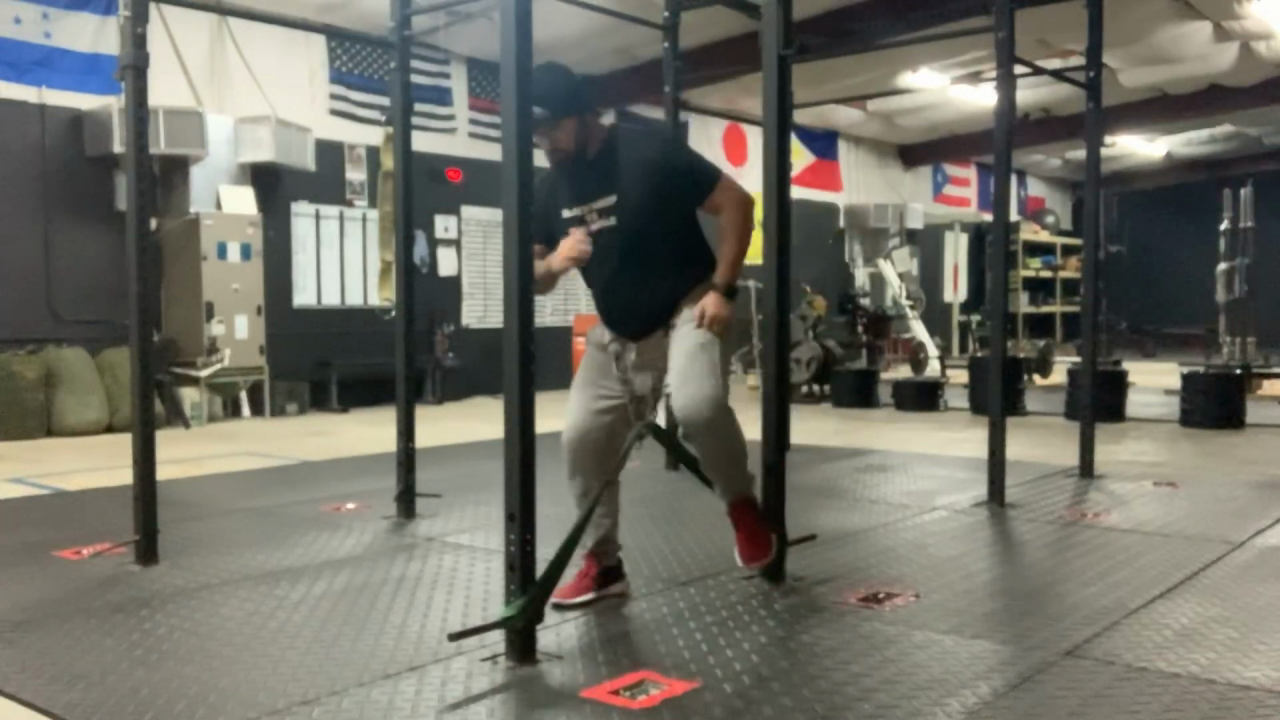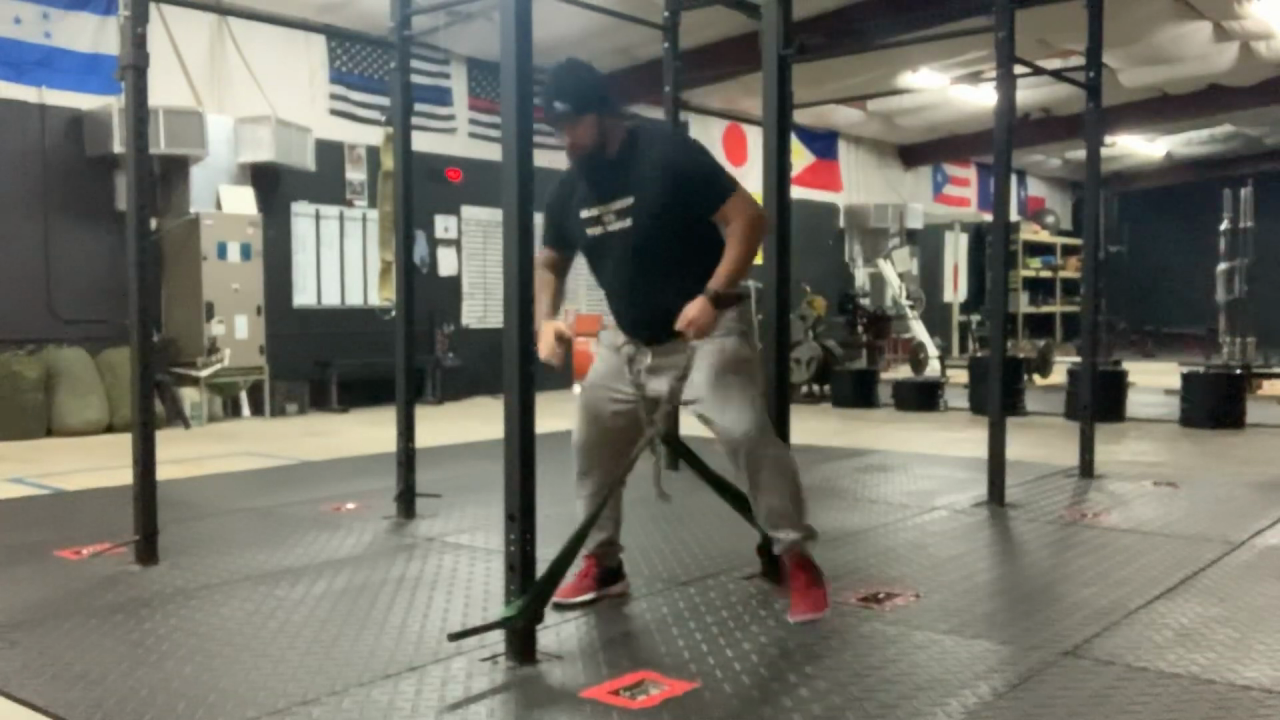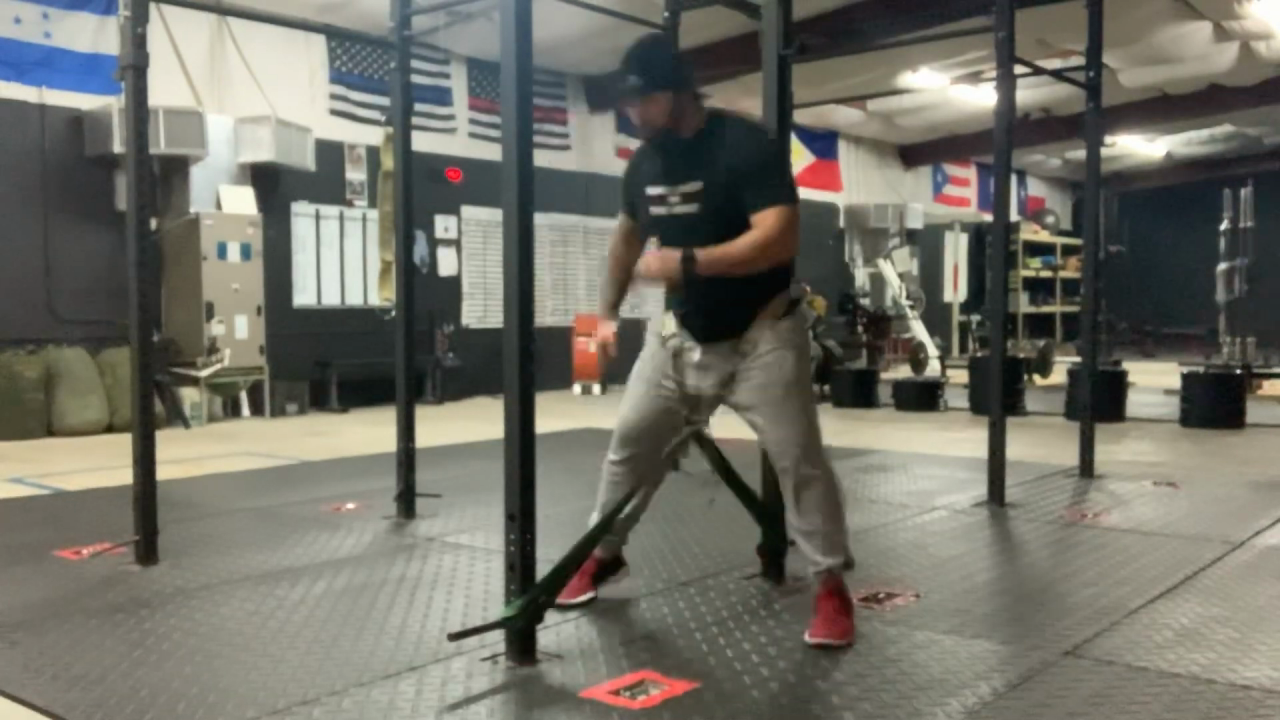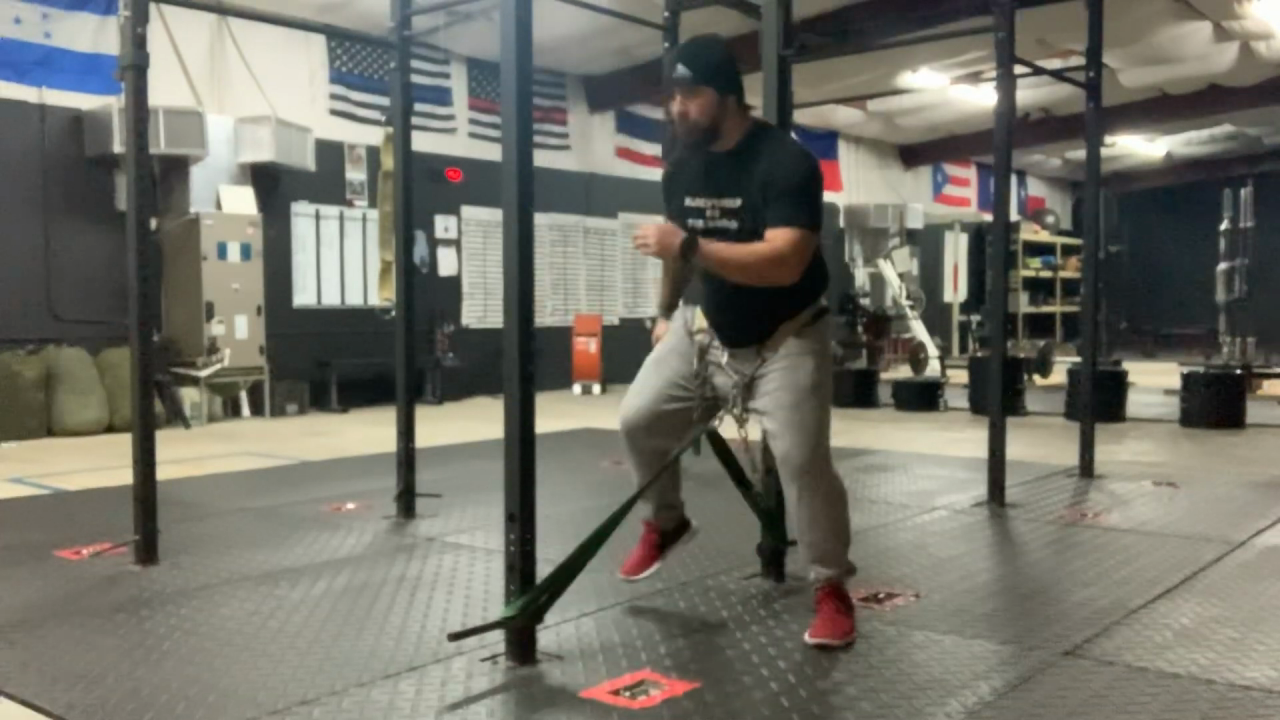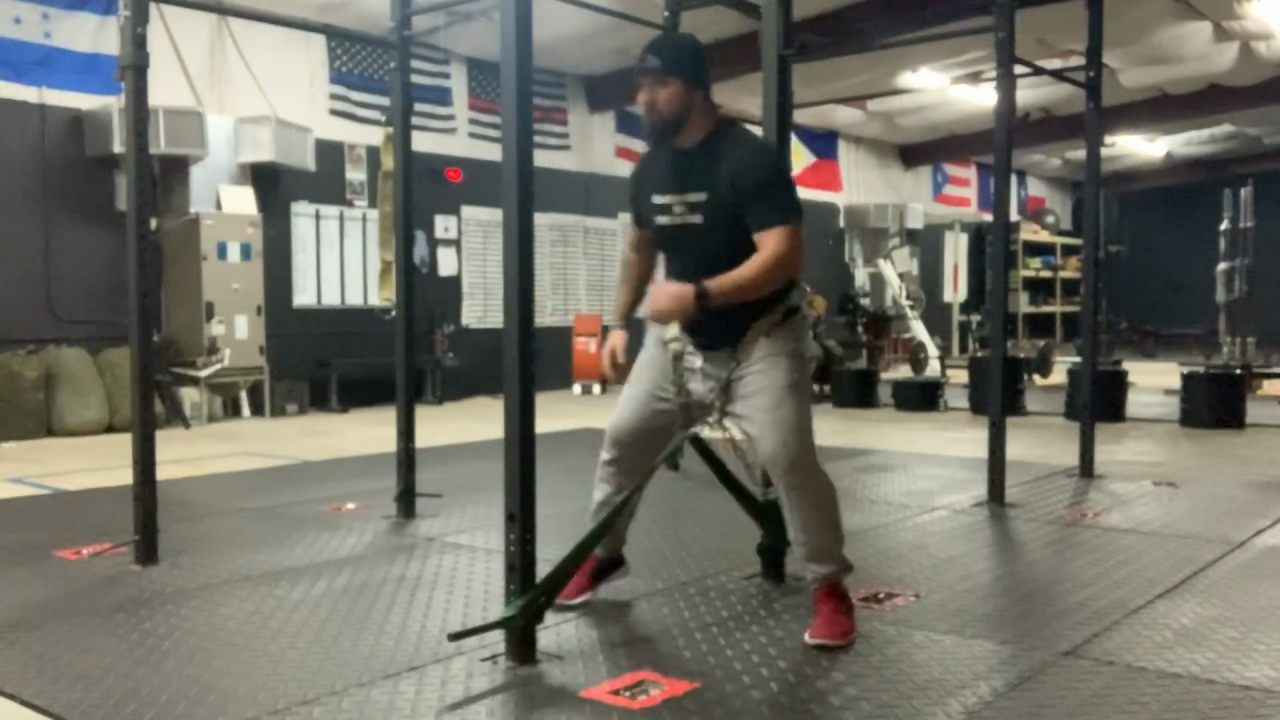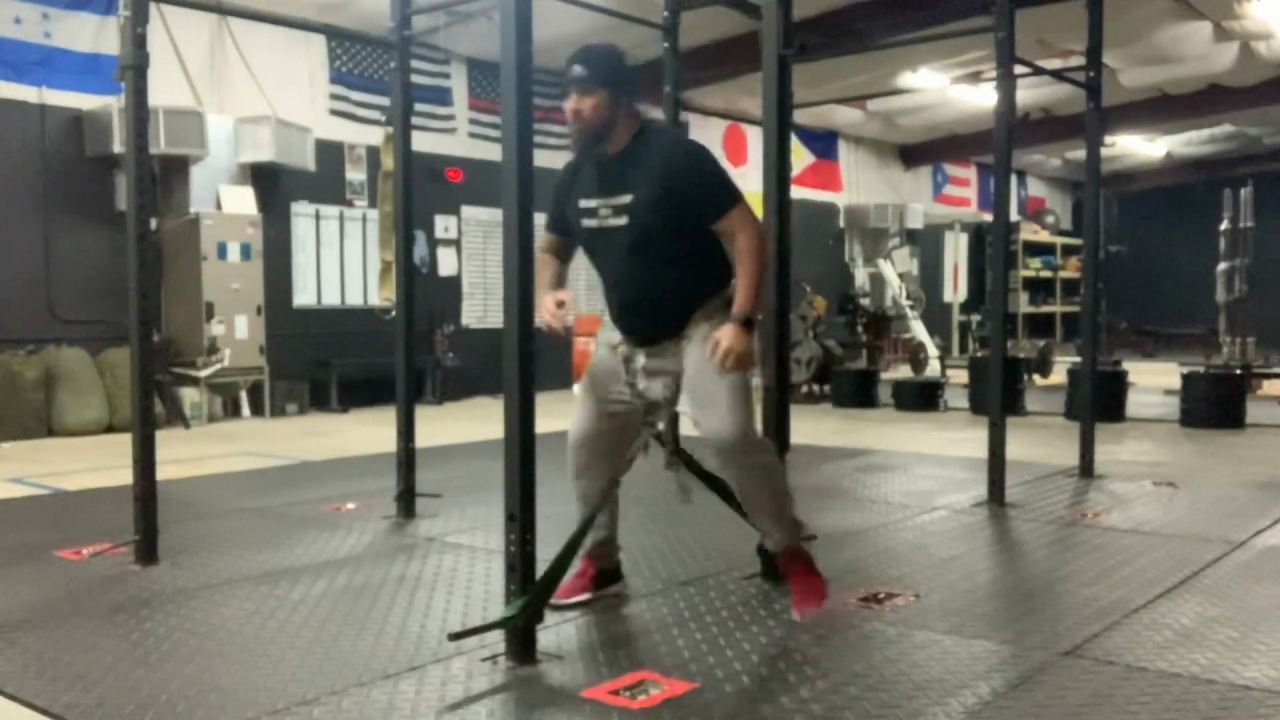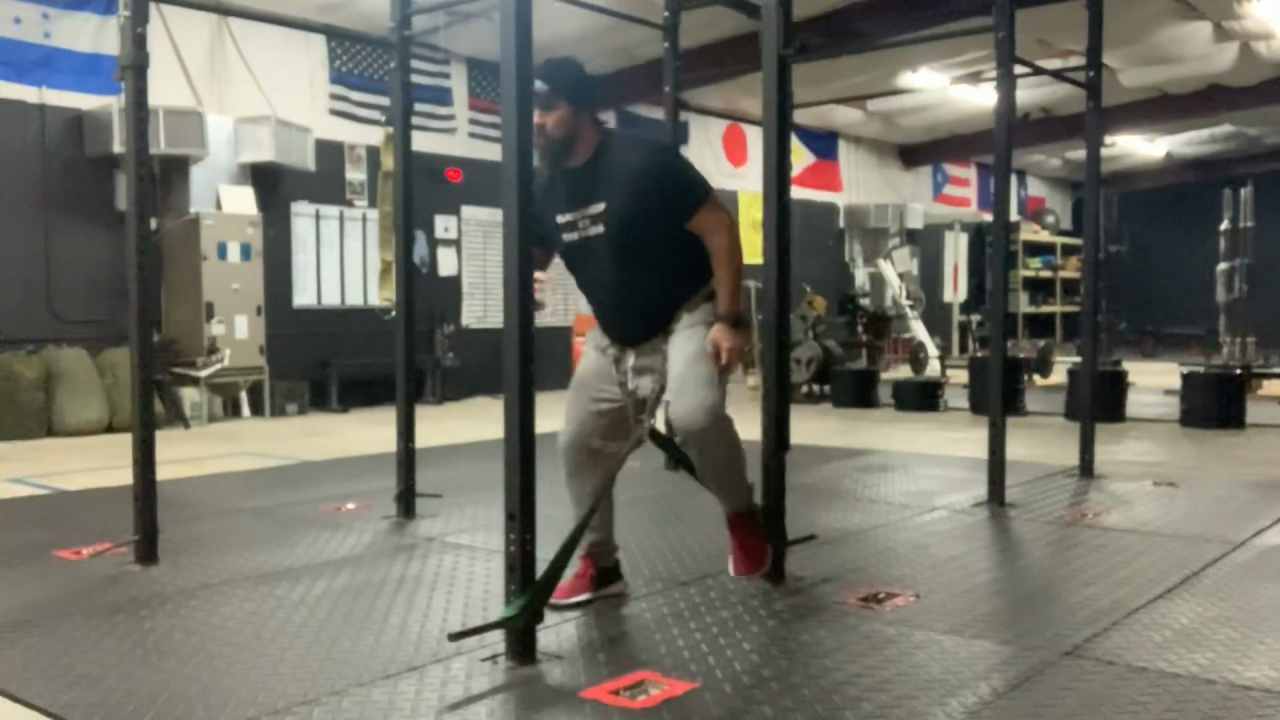
dt=0.2s
person 1, frame 1
left shoulder: (651, 154)
right shoulder: (549, 189)
left elbow: (736, 204)
right elbow: (534, 266)
left wrist: (722, 289)
right wrist: (554, 263)
left hip: (686, 315)
right hip: (616, 337)
left knee: (699, 407)
right knee: (582, 443)
left ankle: (742, 501)
right ankle: (602, 564)
person 1, frame 2
left shoulder: (671, 155)
right shoulder: (569, 186)
left elbow: (747, 219)
right elbow: (549, 265)
left wrist: (714, 297)
right wrist: (547, 320)
left hip: (704, 328)
right hip: (628, 340)
left knee: (748, 435)
right knee: (592, 448)
left ankle: (798, 560)
right ankle: (604, 565)
person 1, frame 3
left shoulder: (748, 146)
right shoulder: (643, 163)
left elbow: (780, 240)
right elbow: (628, 236)
left wrist: (686, 261)
right wrist: (609, 310)
left hip: (761, 332)
right hip: (681, 331)
left knee: (796, 455)
right knee: (631, 437)
left ankle: (830, 584)
right ankle: (604, 556)
person 1, frame 4
left shoulder: (786, 163)
right shoulder: (683, 167)
left elbow: (787, 263)
left wrist: (687, 247)
right wrist: (666, 310)
left hip: (786, 339)
right hip: (708, 328)
left knee: (804, 461)
right knee: (641, 418)
left ankle: (831, 589)
right ankle: (666, 522)
person 1, frame 5
left shoulder: (751, 161)
right shoulder: (649, 167)
left elbow: (784, 257)
right elbow: (641, 246)
left wrist: (697, 295)
right wrist: (619, 324)
left hip: (757, 335)
right hip: (680, 336)
left knee: (788, 457)
right knee: (624, 438)
left ankle: (830, 587)
right ankle: (603, 555)
person 1, frame 6
left shoulder: (677, 159)
right shoulder: (574, 180)
left elbow: (746, 235)
right elbow: (551, 250)
left wrist: (740, 319)
right wrist: (546, 292)
left hip: (702, 326)
right hip: (628, 340)
left knee: (725, 432)
right knee: (589, 446)
left ankle: (789, 547)
right ankle: (599, 561)
person 1, frame 7
left shoulder: (645, 161)
right shoulder: (547, 191)
left elbow: (720, 229)
right elbow: (529, 262)
left wrist: (730, 318)
left hip: (688, 318)
right hip: (615, 339)
left knee: (696, 414)
right knee: (581, 443)
left ankle: (741, 513)
right ankle: (600, 564)
